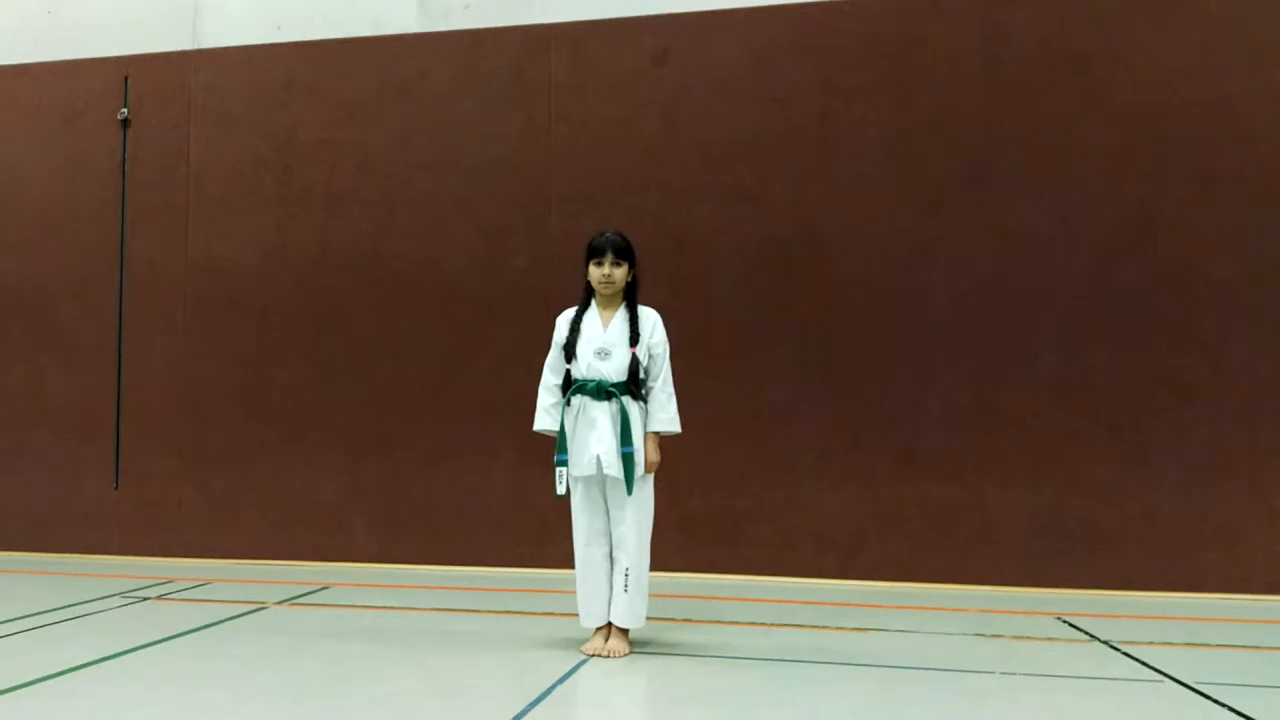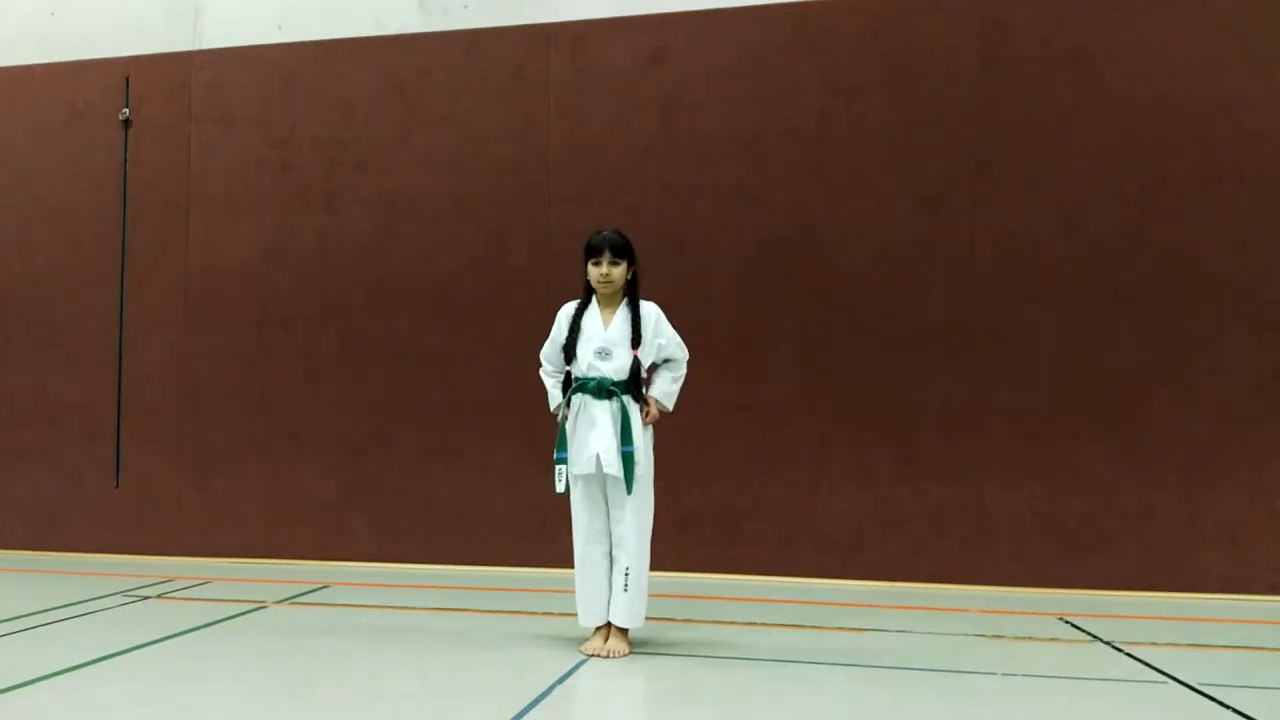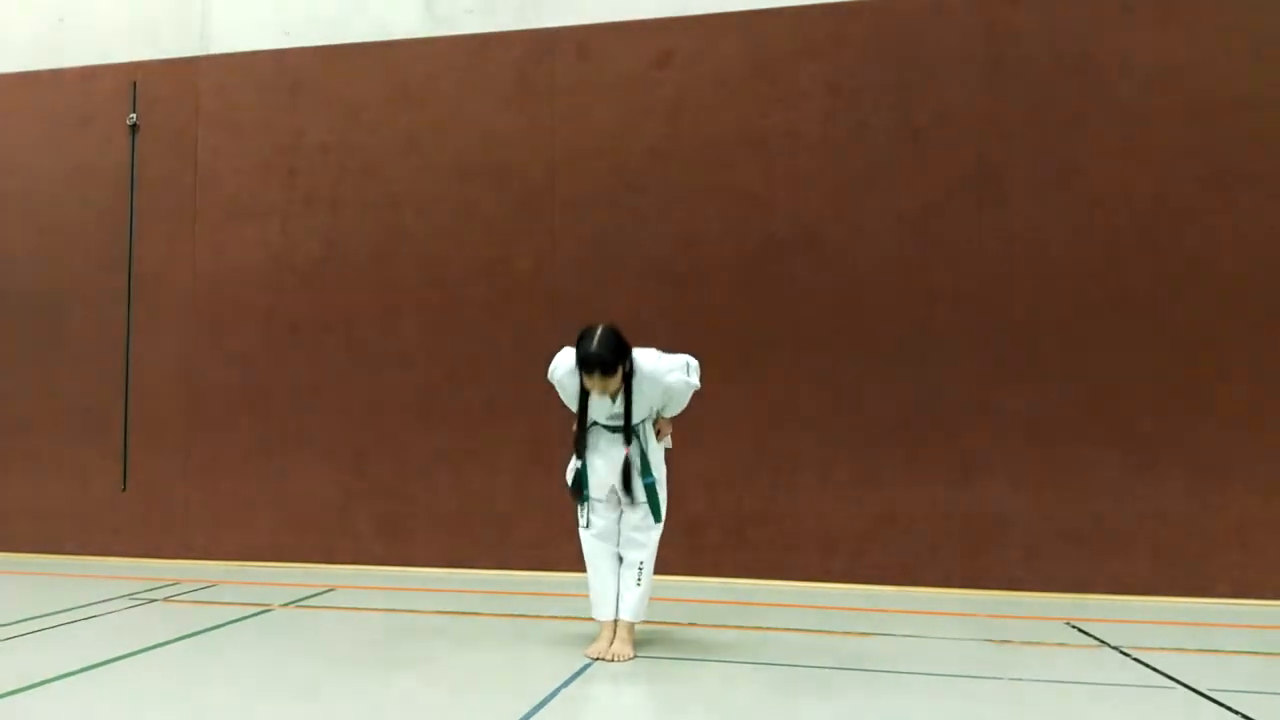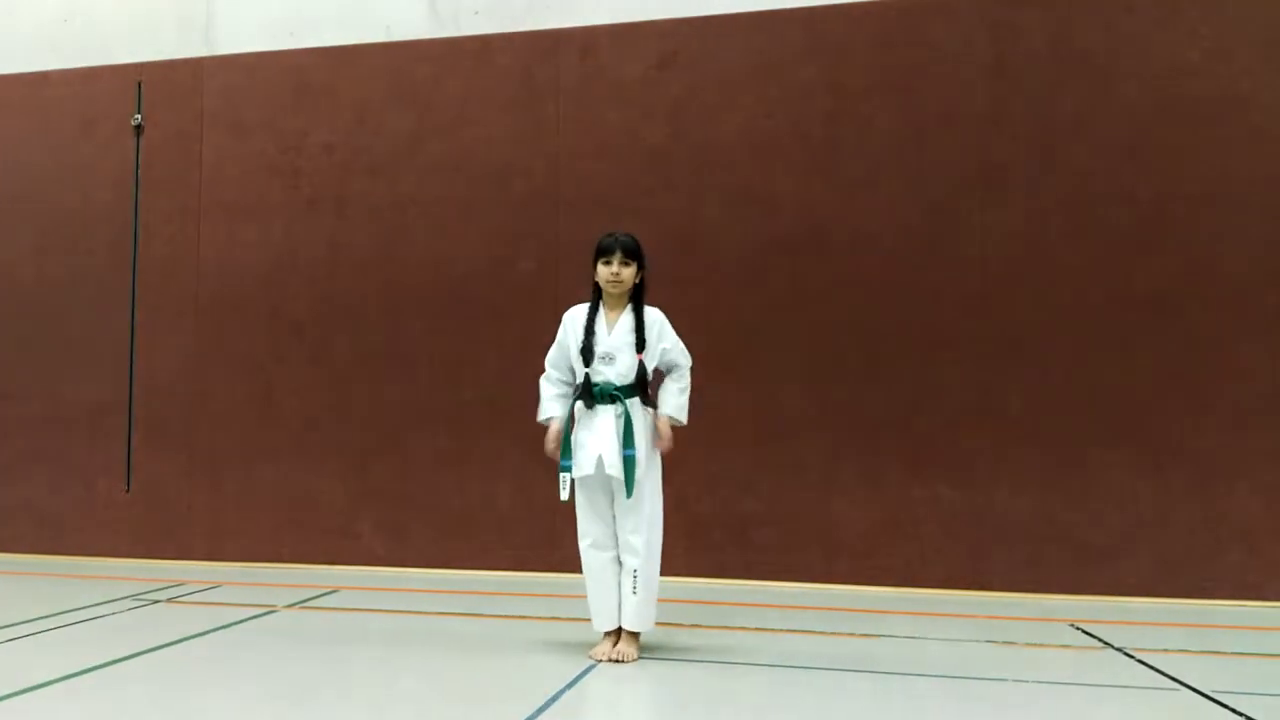
dt=1s
person 1, frame 1
left shoulder: (647, 320)
right shoulder: (569, 321)
left elbow: (659, 382)
right elbow: (553, 381)
left wrist: (653, 438)
right wrist: (557, 438)
left hip: (627, 432)
right hip: (583, 433)
left knee: (629, 532)
right knee: (590, 532)
left ankle: (621, 627)
right ankle: (600, 624)
person 1, frame 2
left shoulder: (647, 314)
right shoulder: (569, 315)
left elbow: (676, 358)
right elbow: (550, 363)
left wrist: (656, 399)
right wrist: (560, 403)
left hip: (626, 428)
right hip: (583, 428)
left knee: (628, 530)
right knee: (589, 531)
left ankle: (620, 627)
right ankle: (598, 625)
person 1, frame 3
left shoulder: (655, 371)
right shoulder: (566, 368)
left elbow: (690, 372)
left wrist: (664, 416)
right wrist: (584, 417)
left hip: (641, 448)
right hip: (597, 447)
left knee: (639, 534)
right knee: (598, 532)
left ankle: (625, 630)
right ankle: (606, 626)
person 1, frame 4
left shoulder: (653, 320)
right shoulder: (575, 319)
left elbow: (678, 370)
right elbow: (556, 373)
left wrist: (667, 416)
right wrist: (556, 420)
left hip: (634, 431)
right hip: (588, 431)
left knee: (637, 534)
right knee: (596, 536)
left ankle: (631, 631)
right ankle: (610, 630)
